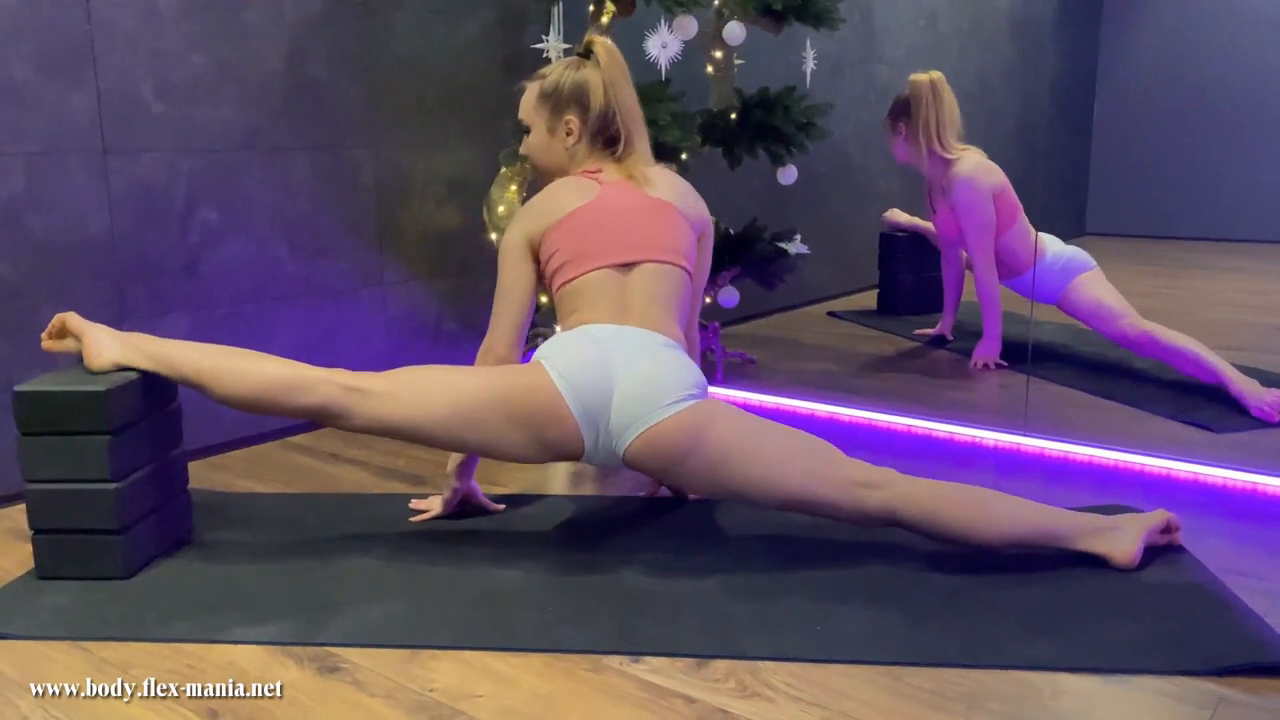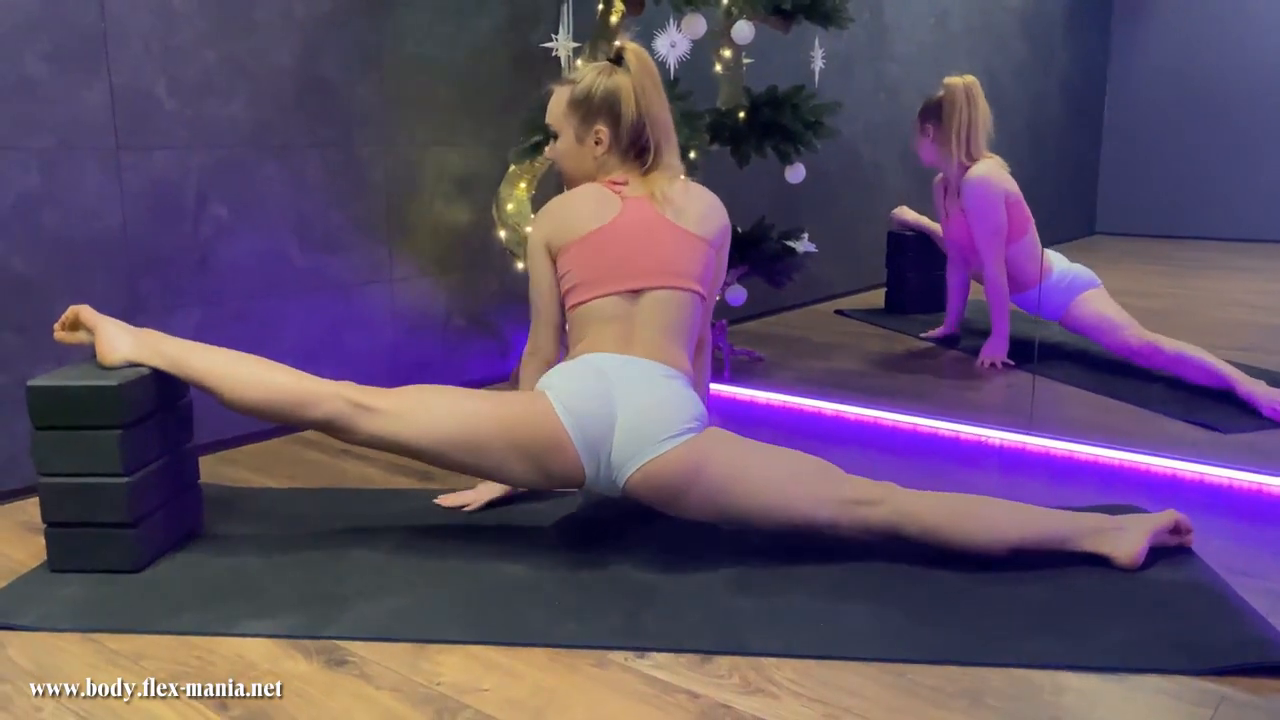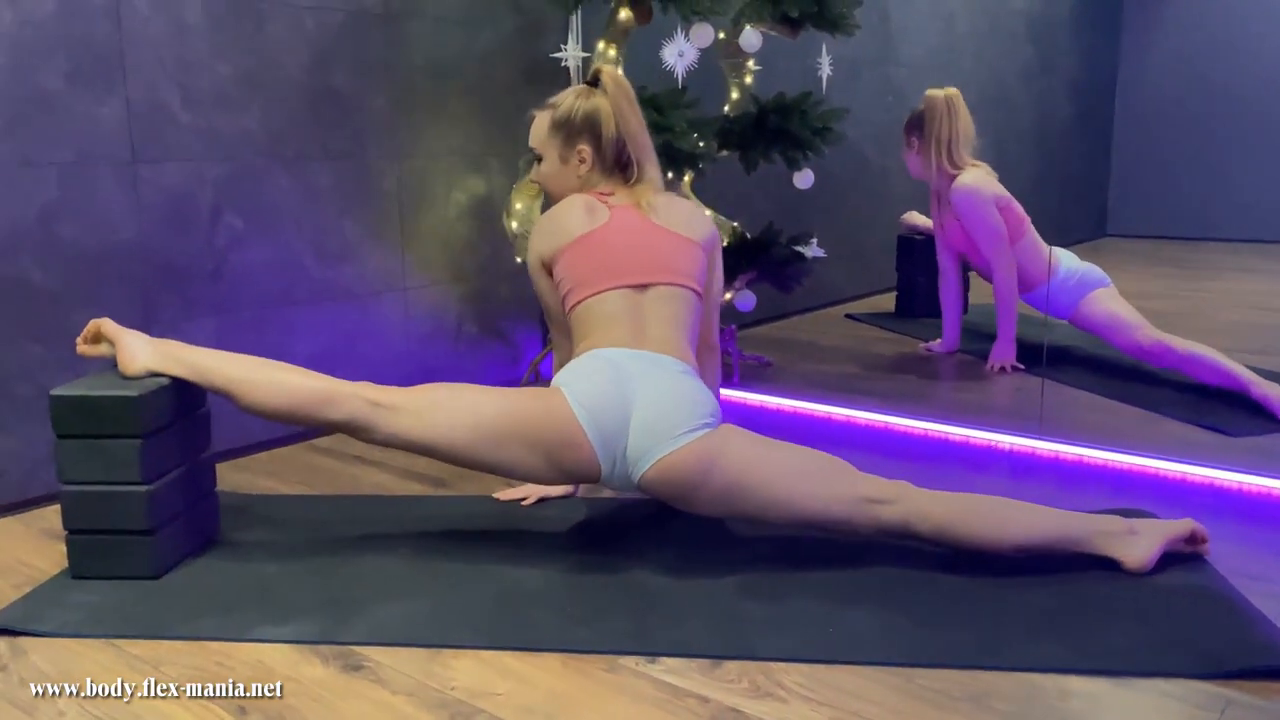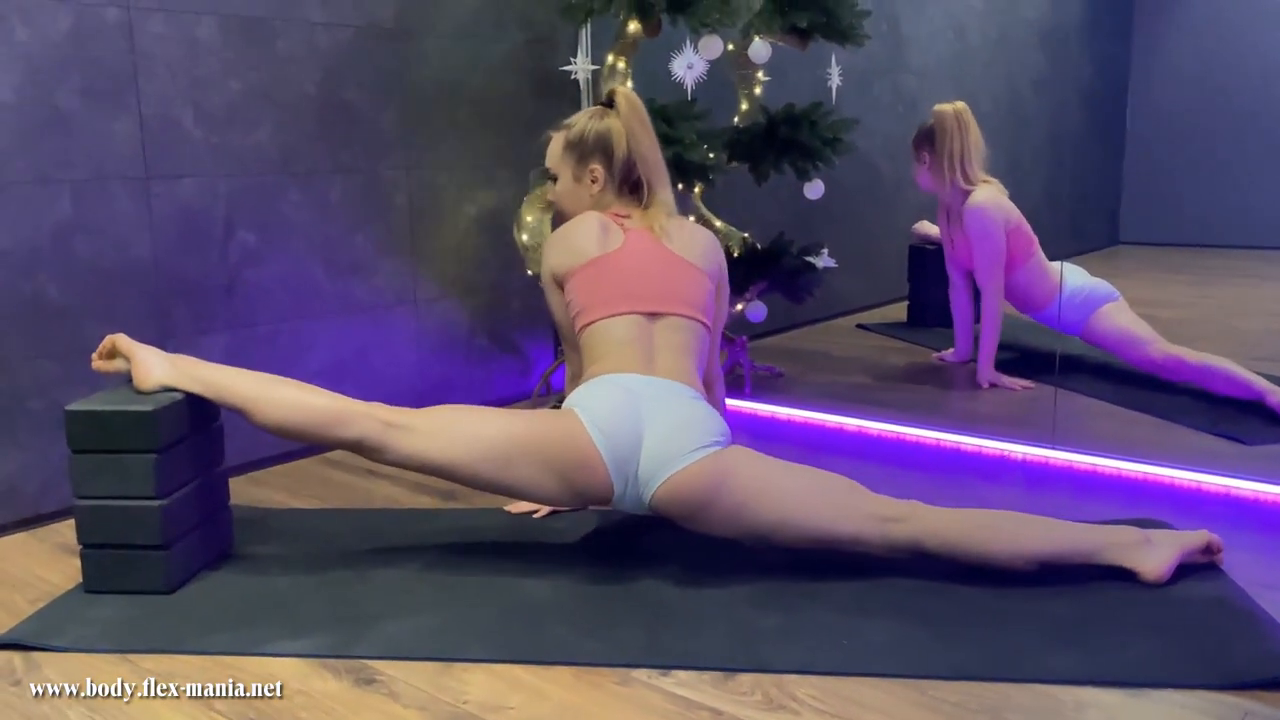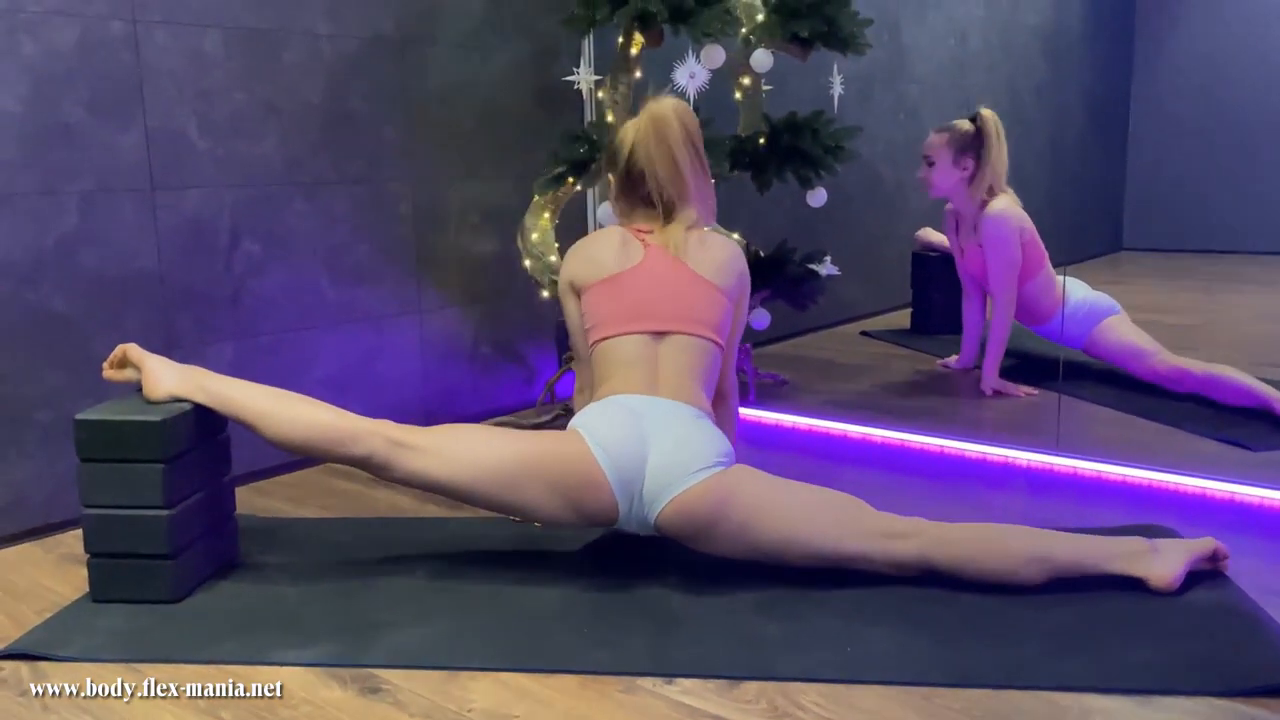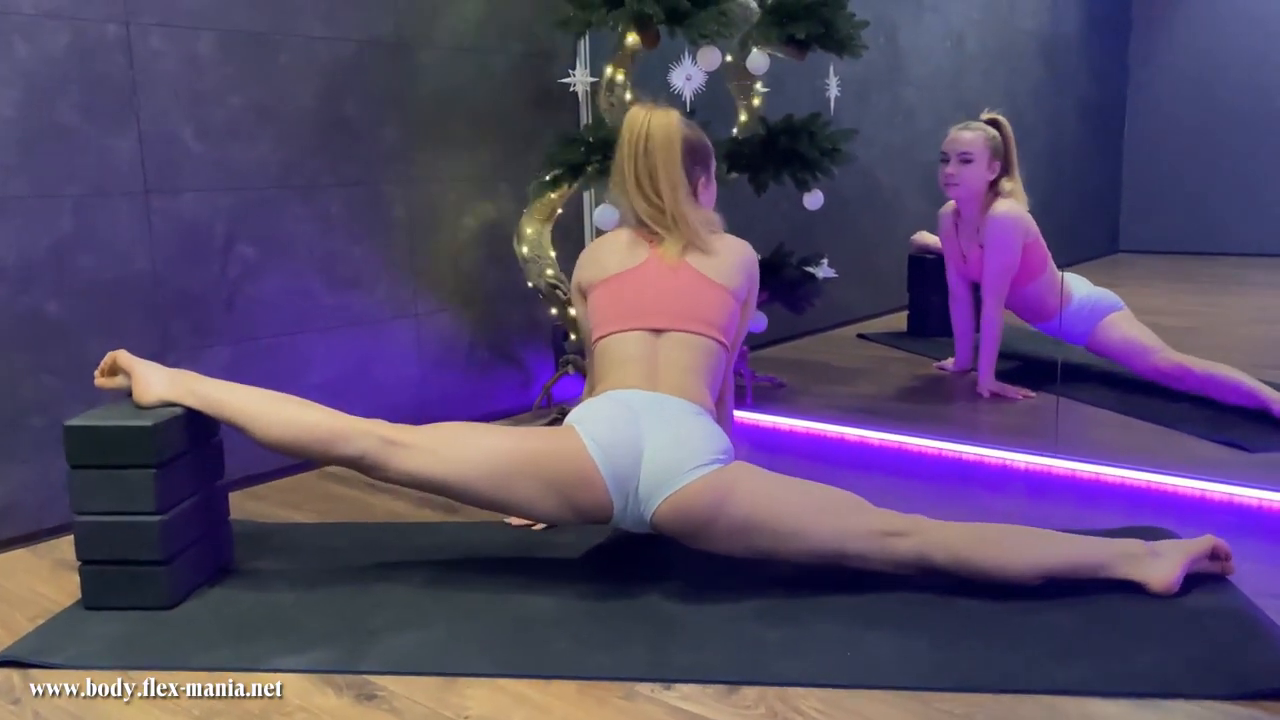
dt=0.4s
person 1, frame 1
left shoulder: (536, 212)
right shoulder: (685, 196)
left elbow: (495, 352)
left wrist: (462, 477)
right wrist: (681, 462)
left hip: (570, 383)
right hip: (661, 393)
left knee: (338, 393)
right knee: (871, 493)
left ankle: (123, 348)
right ankle: (1102, 533)
person 1, frame 2
left shoulder: (558, 217)
right shoulder: (708, 207)
left wrist: (502, 471)
right wrist: (693, 458)
left hip: (573, 413)
right hip: (663, 426)
left knee: (347, 407)
right knee: (879, 506)
person 1, frame 3
left shoulder: (553, 227)
right shoulder: (696, 219)
left wrist: (564, 468)
right wrist: (689, 452)
left hip: (586, 407)
right hip: (676, 418)
left knee: (362, 404)
right knee: (888, 505)
left ankle: (156, 353)
person 1, frame 4
left shoulder: (566, 244)
right shoulder: (704, 243)
left wrist: (575, 479)
right wrist: (704, 466)
left hip: (600, 428)
right hip: (686, 440)
left knee: (375, 425)
right knee: (900, 524)
left ankle: (170, 367)
person 1, frame 5
left shoulder: (582, 255)
right shoulder: (727, 253)
left hip: (602, 452)
right hip: (690, 464)
left knee: (383, 445)
right knee: (905, 542)
person 1, frame 6
left shoulder: (595, 255)
right shoulder: (737, 255)
left hip: (594, 443)
right hip: (686, 460)
left knee: (372, 443)
right knee: (902, 539)
left ankle: (171, 382)
person 2, frame 1
left shoulder: (967, 176)
right shoulder: (936, 178)
left elbow: (984, 266)
right elbow: (951, 251)
left wrist: (991, 339)
right wrist: (947, 318)
left hip: (1057, 271)
right hip: (1027, 270)
left knee: (1133, 332)
left ankle: (1240, 385)
right ankle: (909, 223)
person 2, frame 2
left shoulder: (982, 181)
right shoulder: (943, 185)
left elbow: (993, 266)
right elbow: (958, 257)
left wrist: (999, 339)
right wrist: (950, 323)
left hip: (1060, 288)
right hip: (1028, 284)
left knee: (1141, 345)
person 2, frame 3
left shoulder: (968, 190)
right shoulder: (941, 192)
left elbow: (1004, 270)
right elbow: (948, 267)
left wrist: (1006, 342)
right wrist: (949, 339)
left hip: (1068, 285)
right hip: (1043, 280)
left knee: (1150, 345)
person 2, frame 4
left shoulder: (980, 208)
right shoulder: (949, 207)
left elbow: (992, 293)
right elbow: (958, 281)
left wrist: (986, 367)
right wrist: (963, 349)
left hip: (1076, 301)
right hip: (1052, 288)
left knee: (1163, 359)
person 2, frame 5
left shoulder: (999, 217)
right shoulder: (953, 215)
left elbow: (1003, 303)
right elbow: (972, 291)
left wrist: (990, 376)
right wrist: (967, 357)
left hip: (1079, 315)
right hip: (1052, 303)
left knee: (1170, 370)
person 2, frame 6
left shoulder: (1004, 218)
right shoulder: (948, 217)
left elbow: (992, 305)
right elbow: (959, 294)
left wrist: (986, 377)
right wrist: (962, 360)
left hip: (1083, 311)
right hip: (1045, 310)
left knee: (1170, 368)
